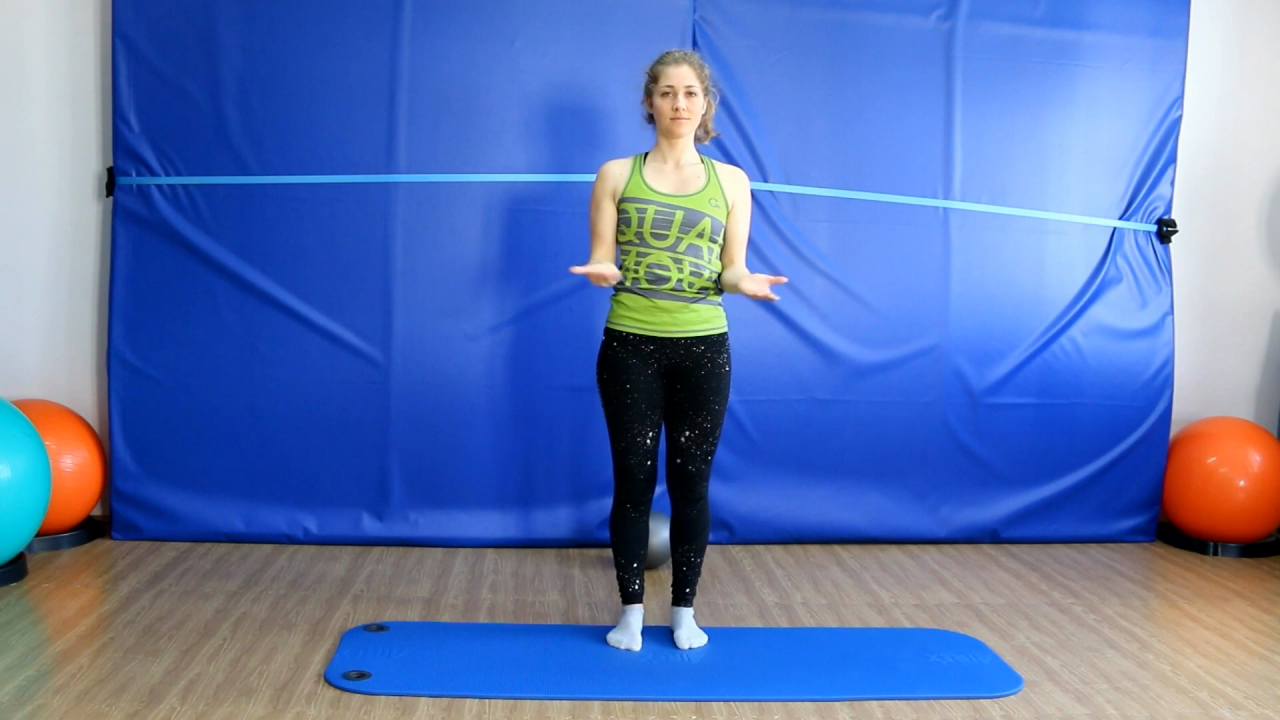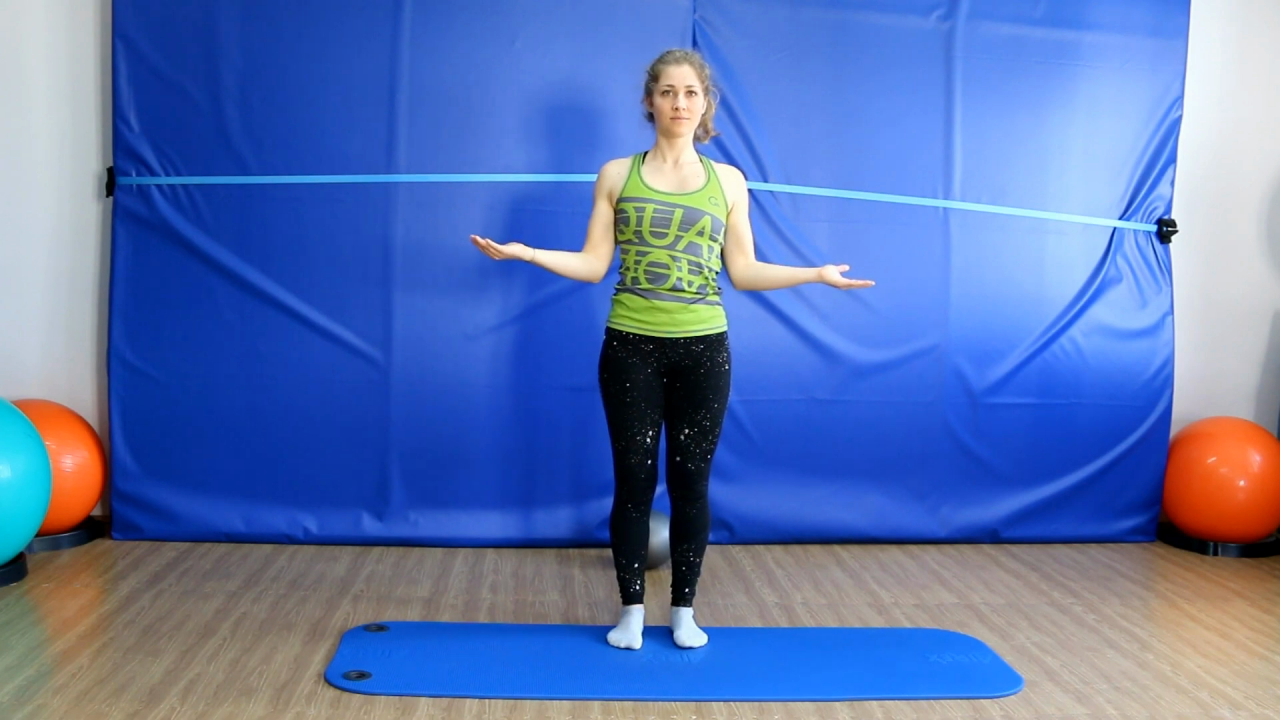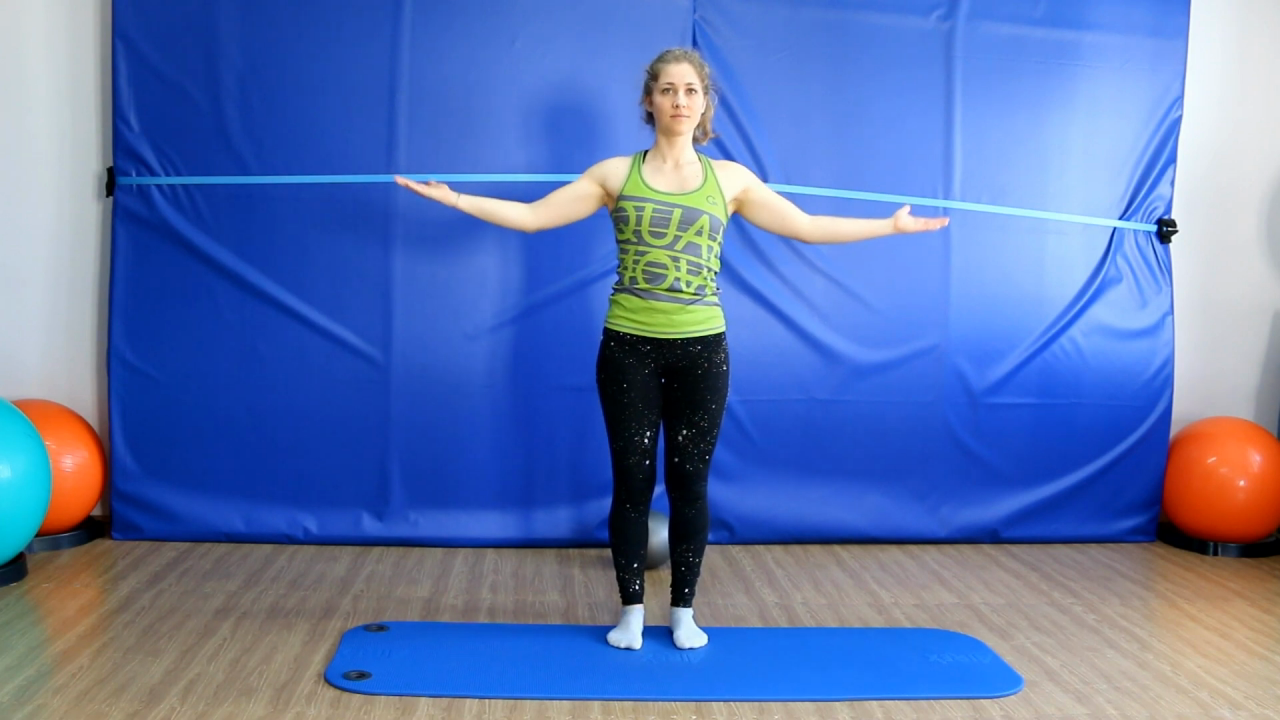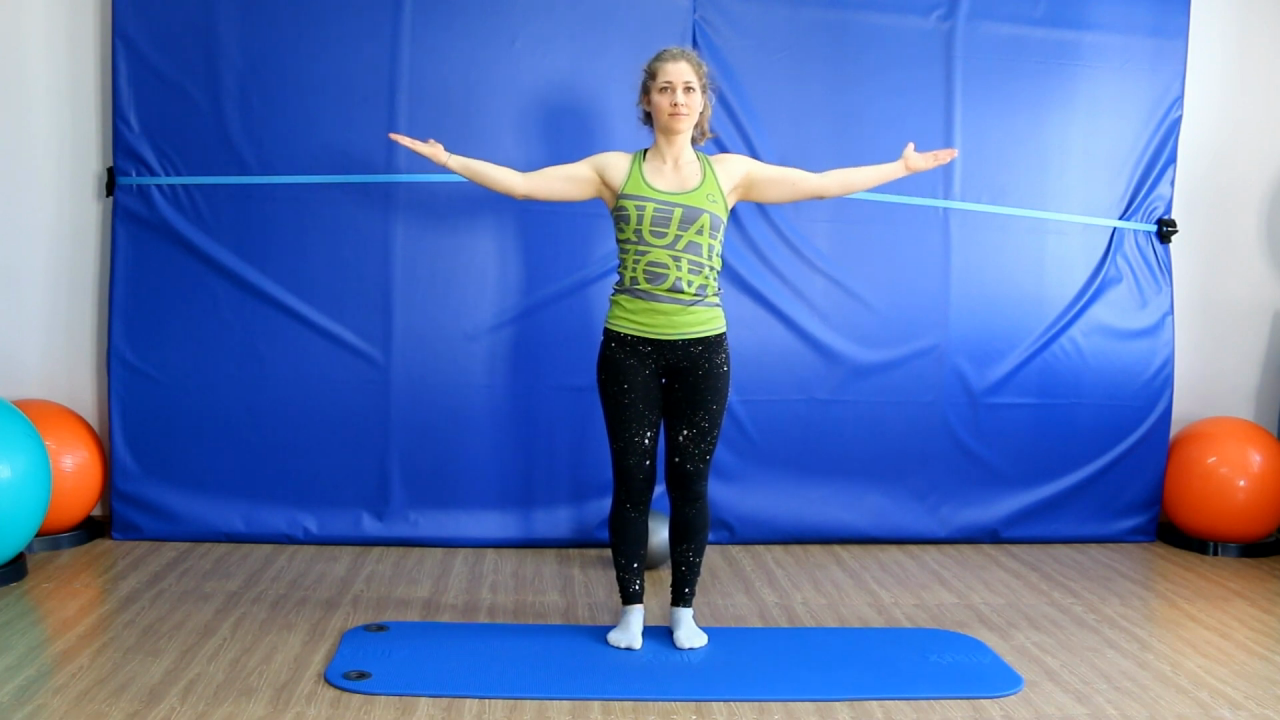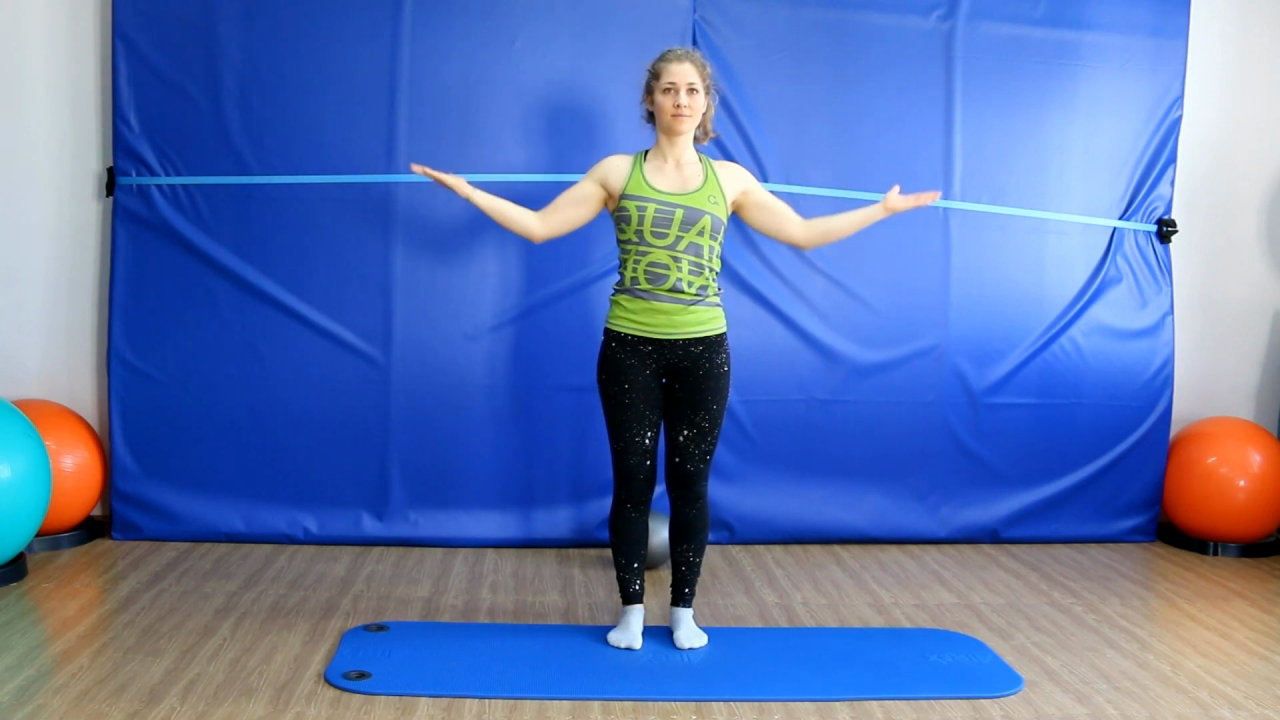
dt=1s
person 1, frame 1
left shoulder: (731, 181)
right shoulder: (616, 174)
left elbow: (733, 267)
right elbow: (601, 259)
left wrist: (745, 281)
right wrist: (603, 272)
left hip: (704, 348)
right hip: (630, 347)
left knee: (691, 481)
right knee: (633, 479)
left ankle: (684, 610)
right ankle: (631, 609)
person 1, frame 2
left shoulder: (728, 181)
right shoulder: (617, 175)
left elbow: (744, 271)
right elbow: (593, 264)
left wrist: (817, 274)
right wrist: (525, 252)
left hip: (703, 348)
right hip: (631, 347)
left knee: (691, 482)
right knee: (634, 480)
left ankle: (683, 610)
right ankle: (631, 609)
person 1, frame 3
left shoulder: (730, 179)
right shoulder: (615, 173)
left elbow: (807, 227)
right elbow: (531, 216)
left wrist: (888, 226)
right wrist: (454, 198)
left hip: (701, 349)
right hip: (629, 347)
left knee: (689, 482)
right knee: (632, 481)
left ankle: (683, 610)
right ankle: (631, 609)
person 1, frame 4
left shoulder: (731, 172)
right shoulder: (614, 169)
left elbow: (823, 184)
right elbow: (521, 183)
left wrist: (902, 166)
right wrist: (448, 159)
left hip: (702, 349)
right hip: (629, 348)
left knee: (690, 482)
right knee: (632, 481)
left ankle: (683, 610)
right ankle: (631, 610)
person 1, frame 5
left shoulder: (730, 179)
right shoulder: (616, 171)
left elbow: (804, 233)
right elbow: (537, 225)
left wrist: (882, 209)
right wrist: (463, 188)
left hip: (703, 349)
right hip: (630, 348)
left knee: (690, 482)
right knee: (632, 481)
left ankle: (683, 610)
right ankle: (631, 609)
